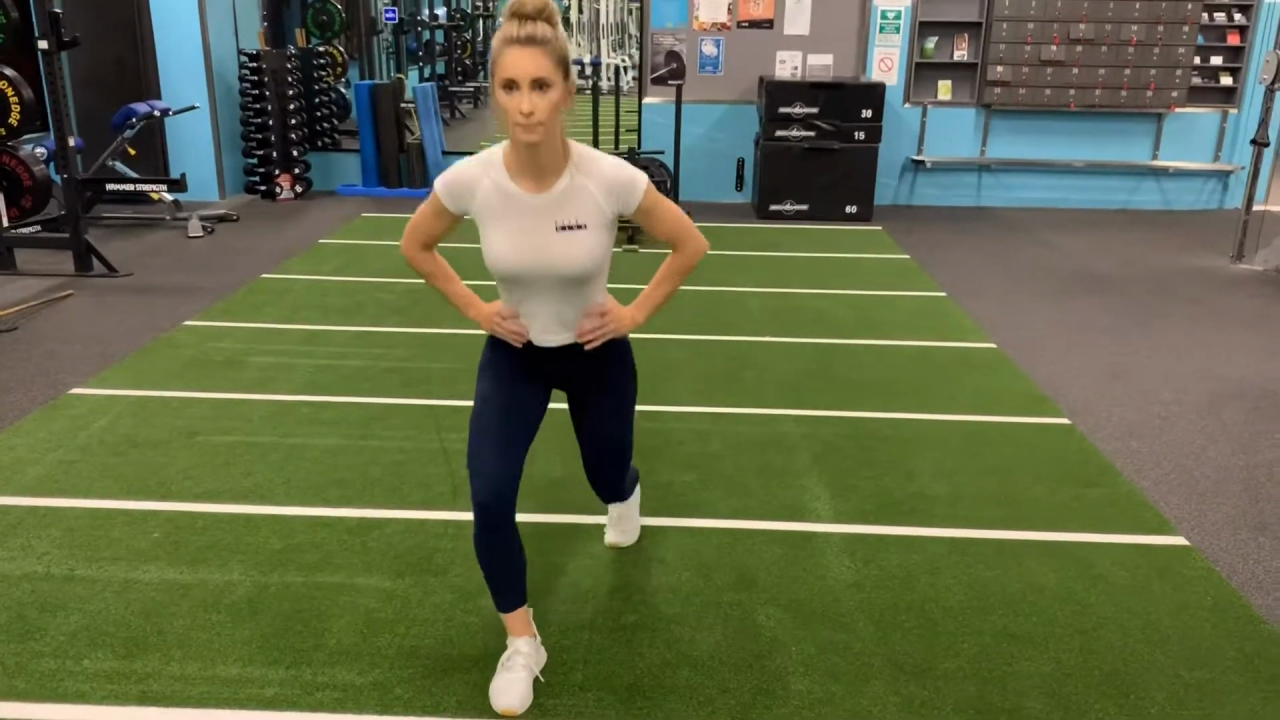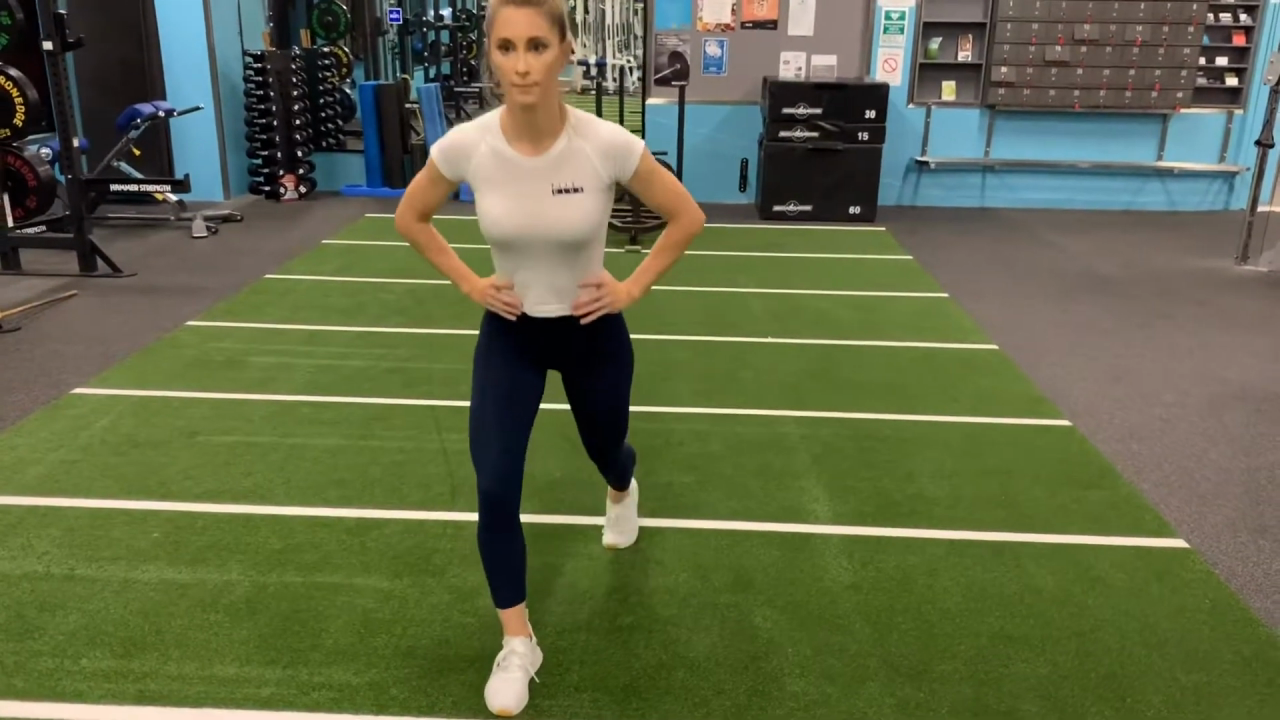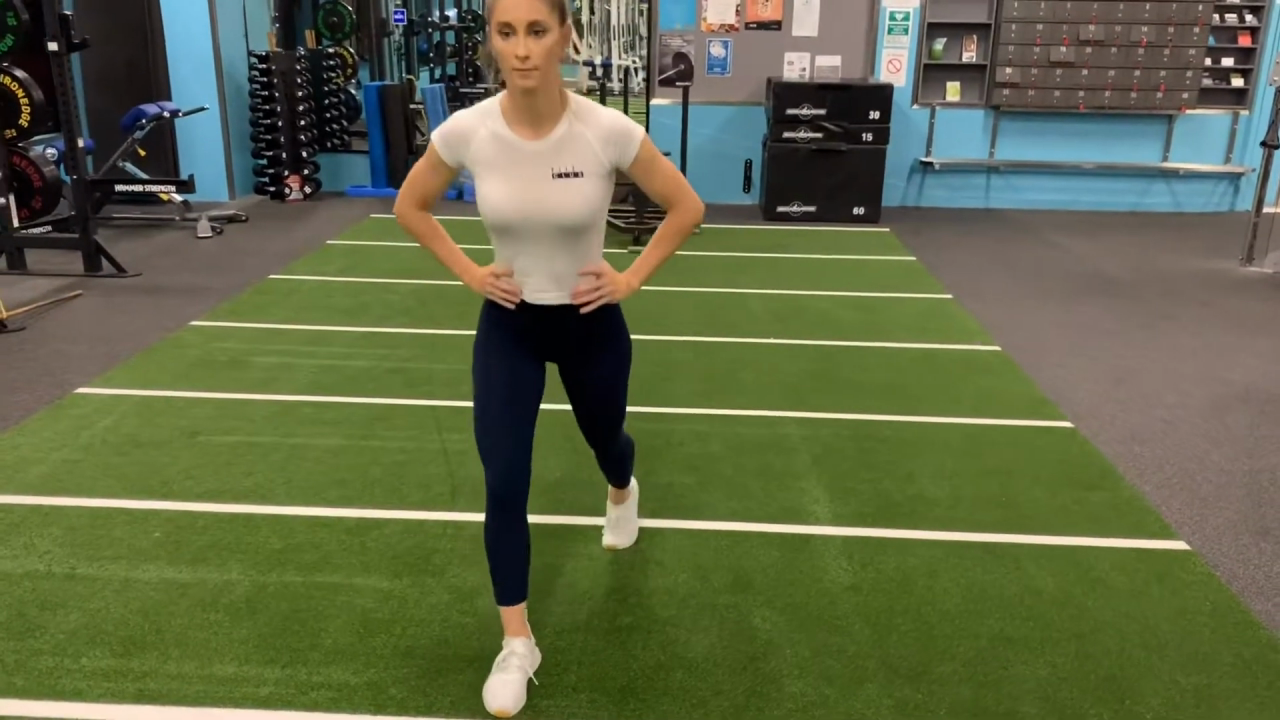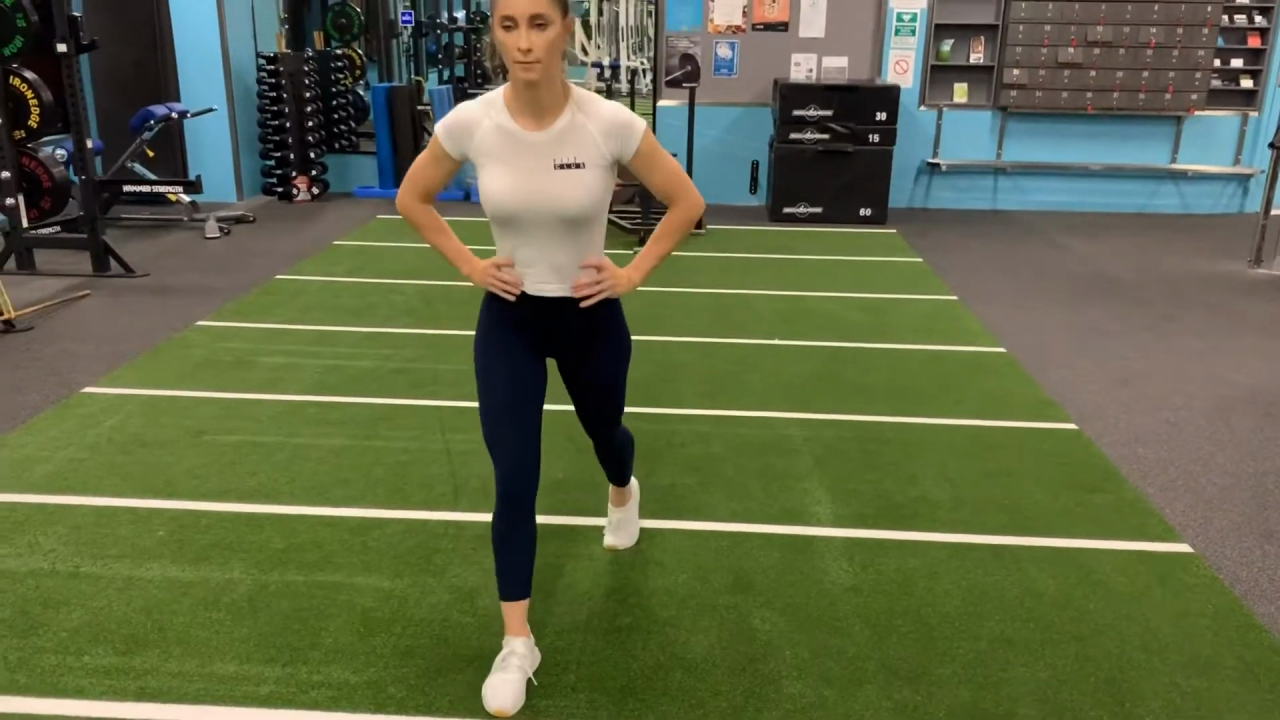
dt=0.1s
person 1, frame 1
left shoulder: (609, 176)
right shoulder: (469, 178)
left elbow: (691, 246)
right elbow: (414, 247)
left wrist: (636, 313)
right wrist: (474, 309)
left hip: (596, 354)
right hip: (513, 358)
left knee: (609, 487)
right knee: (489, 500)
left ankle: (628, 491)
right ankle: (521, 644)
person 1, frame 2
left shoulder: (607, 143)
right shoulder: (466, 144)
left elbow: (688, 218)
right elbow: (410, 218)
left wrist: (632, 289)
right wrist: (469, 283)
left hip: (593, 334)
right hip: (509, 337)
left knee: (605, 448)
right knee: (496, 490)
left ankle: (623, 492)
right ankle: (517, 643)
person 1, frame 3
left shoulder: (607, 129)
right shoulder: (466, 130)
left elbow: (687, 208)
right elbow: (410, 207)
left wrist: (631, 279)
right wrist: (468, 273)
left hip: (590, 324)
right hip: (508, 327)
left knee: (605, 438)
right knee: (504, 486)
left ankle: (622, 491)
right ankle: (516, 644)
person 1, frame 4
left shoulder: (609, 122)
right shoulder: (469, 121)
left elbow: (687, 203)
right elbow: (412, 199)
left wrist: (633, 274)
right wrist: (469, 265)
left hip: (591, 320)
right hip: (509, 321)
left knee: (603, 429)
right knee: (514, 479)
left ankle: (623, 492)
right ankle: (517, 644)
